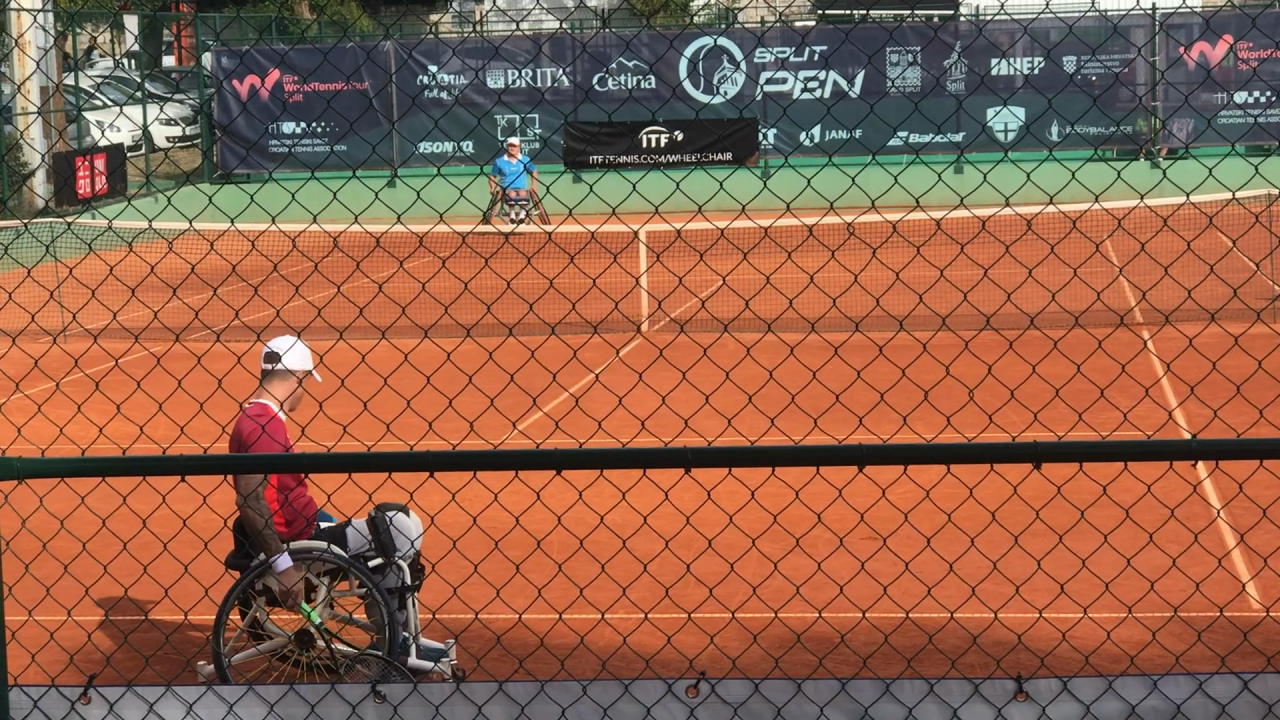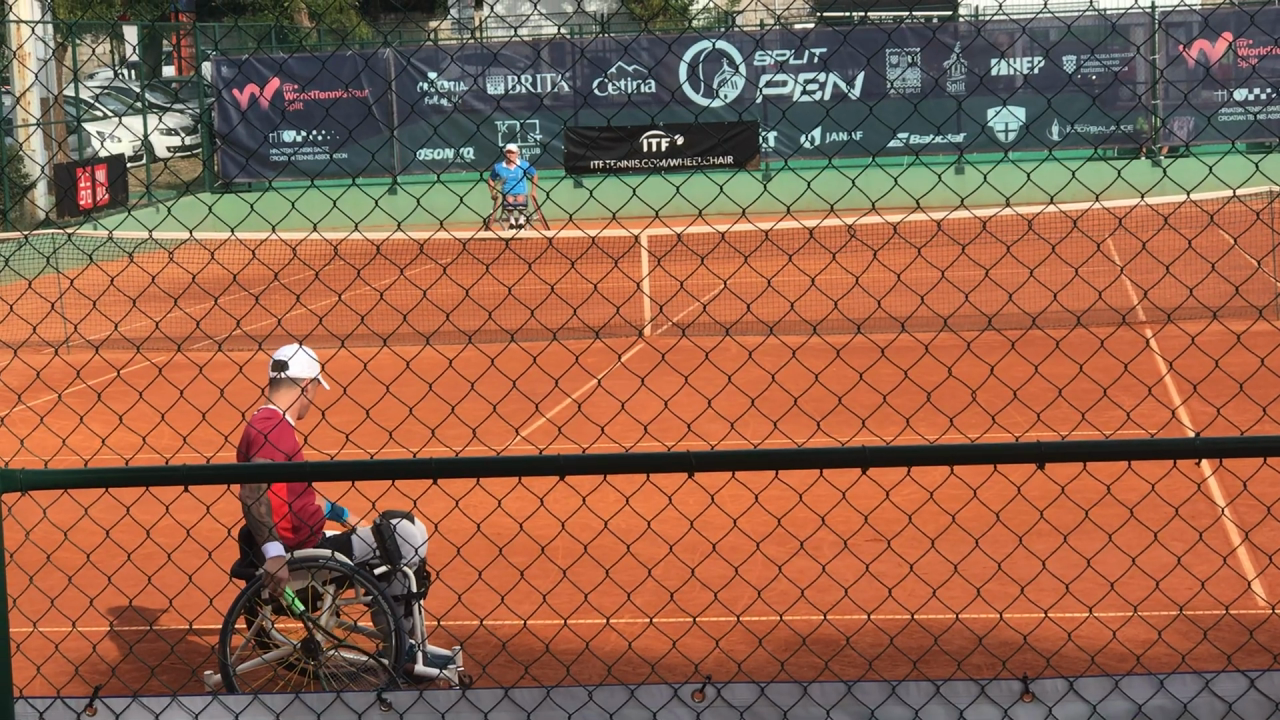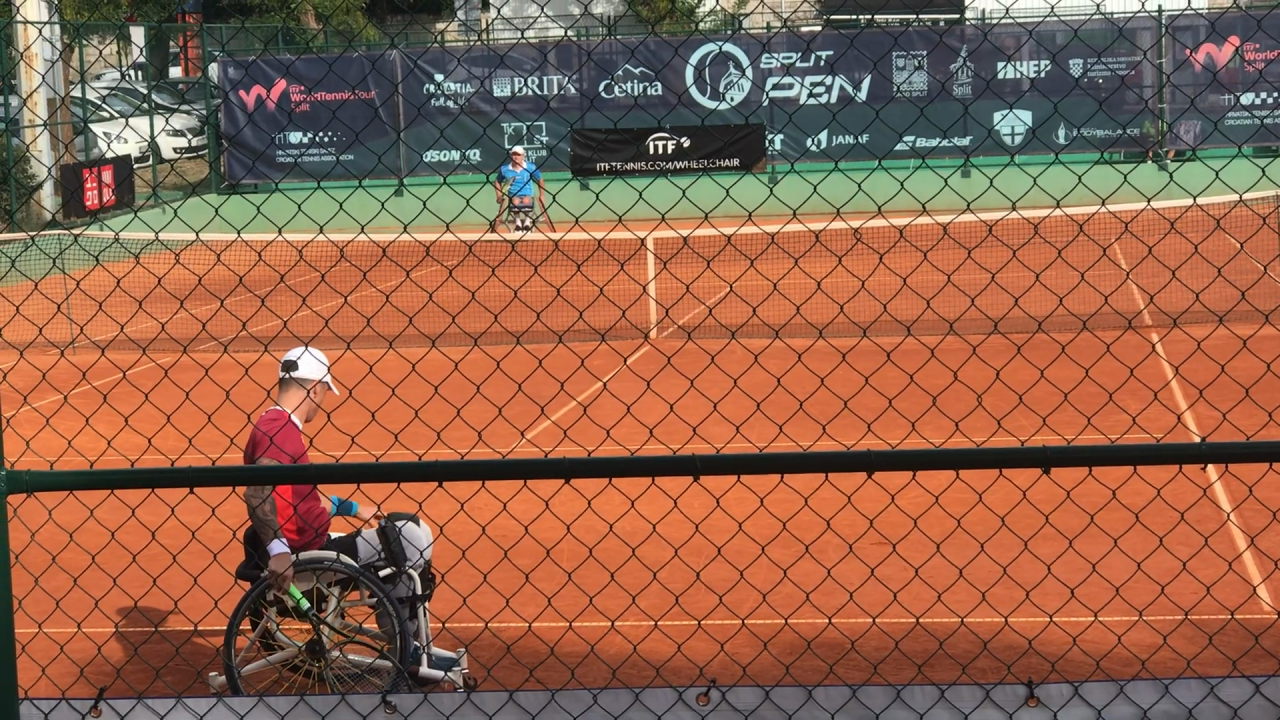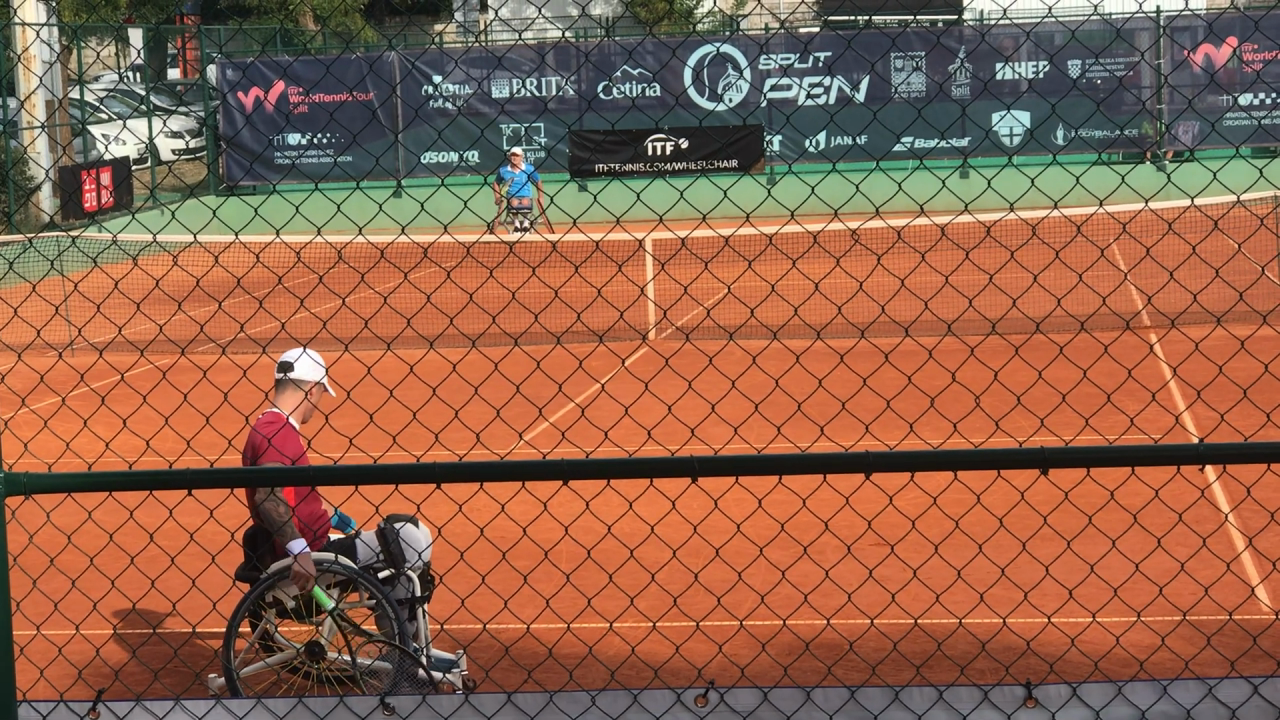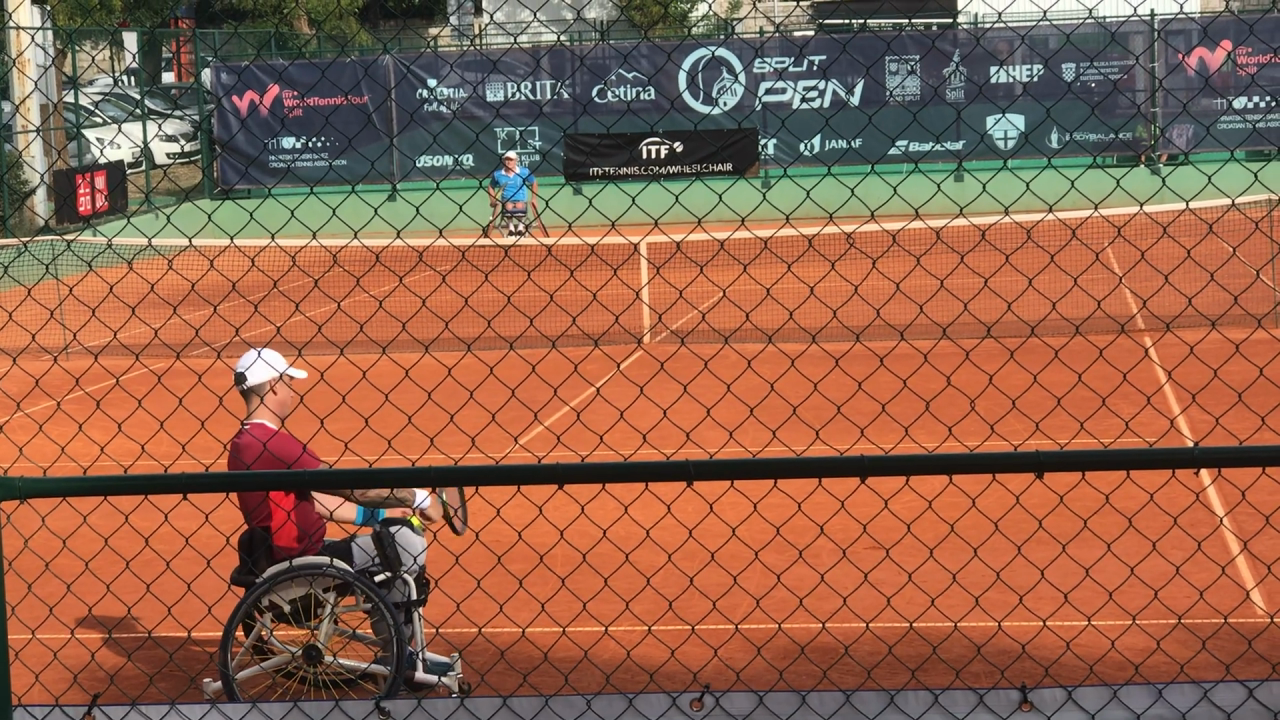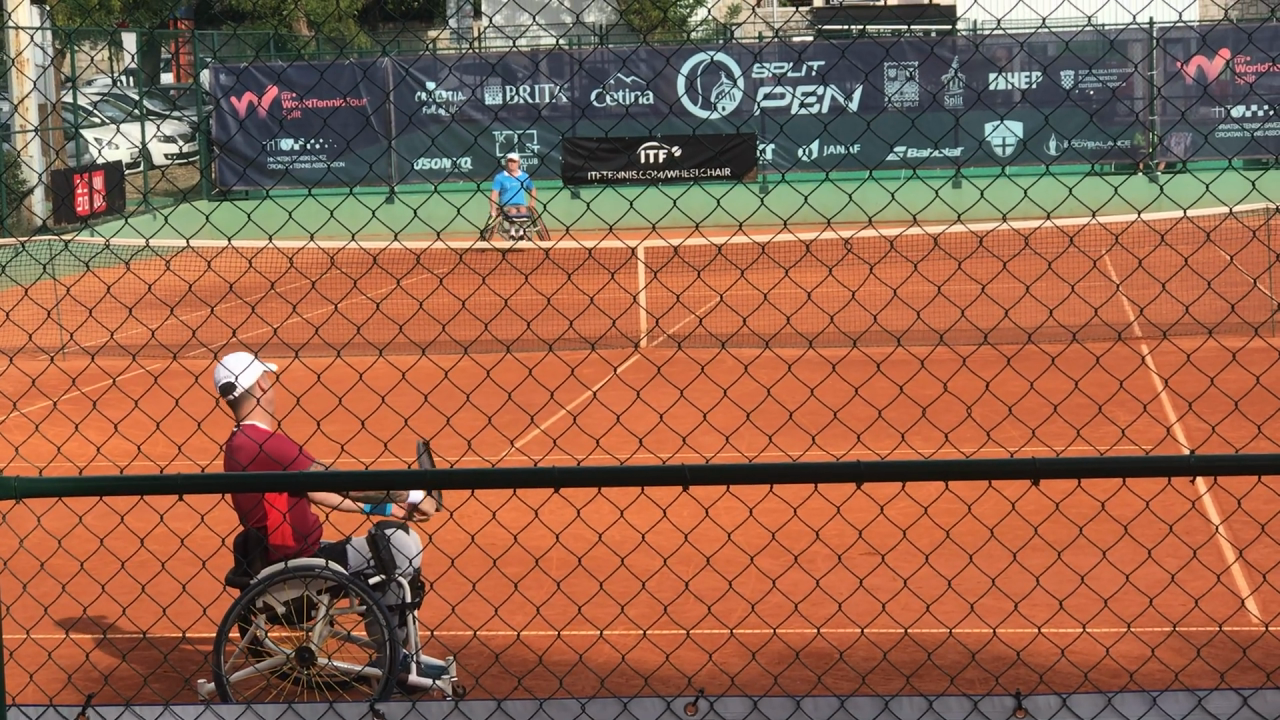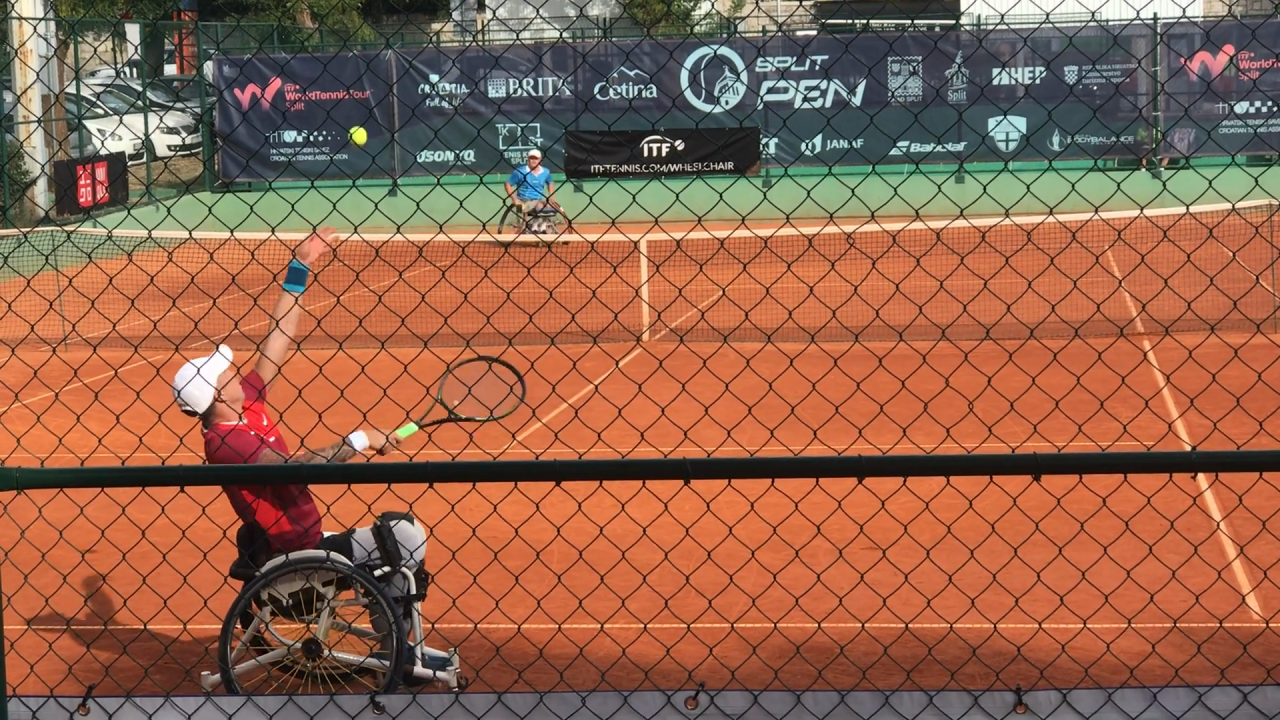
dt=0.7s
person 1, frame 1
left shoulder: (257, 416)
right shoulder: (264, 422)
right elbow: (250, 499)
left wrist: (326, 517)
right wrist: (283, 564)
left hip: (297, 535)
right hip: (296, 544)
left knee: (389, 523)
right knee: (401, 526)
left ankle: (396, 636)
person 1, frame 2
left shoulder: (268, 423)
right shoulder: (274, 427)
right elbow: (253, 493)
left wrist: (343, 516)
right wrist: (274, 553)
left hip: (301, 546)
right hip: (300, 553)
right knee: (408, 534)
person 1, frame 3
left shoulder: (277, 424)
right shoulder: (281, 428)
right elbow: (258, 492)
left wrist: (351, 508)
right wrist: (278, 549)
left hip: (308, 548)
right hip: (305, 555)
right knee: (412, 535)
person 1, frame 4
left shoulder: (272, 428)
right shoulder: (278, 431)
right elbow: (268, 496)
right wrist: (300, 550)
left hip: (311, 549)
right hip: (310, 556)
left knee: (400, 532)
right knee: (412, 536)
person 1, frame 5
left shoulder: (246, 442)
right shoulder: (271, 443)
right elbow: (351, 488)
left wrist: (374, 515)
right wrist: (417, 498)
left hip: (292, 558)
left knee: (396, 535)
right knee: (410, 541)
person 1, frame 6
left shoulder: (246, 441)
right shoulder: (264, 444)
left elbow: (319, 491)
left wrist: (384, 507)
right wrist: (412, 494)
left hip: (294, 559)
left knee: (394, 538)
right knee: (403, 544)
person 1, frame 7
left shoulder: (245, 405)
right shoulder: (226, 441)
left elbow: (280, 338)
right elbow: (292, 475)
left wrist: (300, 267)
right wrist: (356, 440)
left hip: (306, 543)
right hip: (297, 554)
left knee: (398, 527)
right knee: (408, 536)
